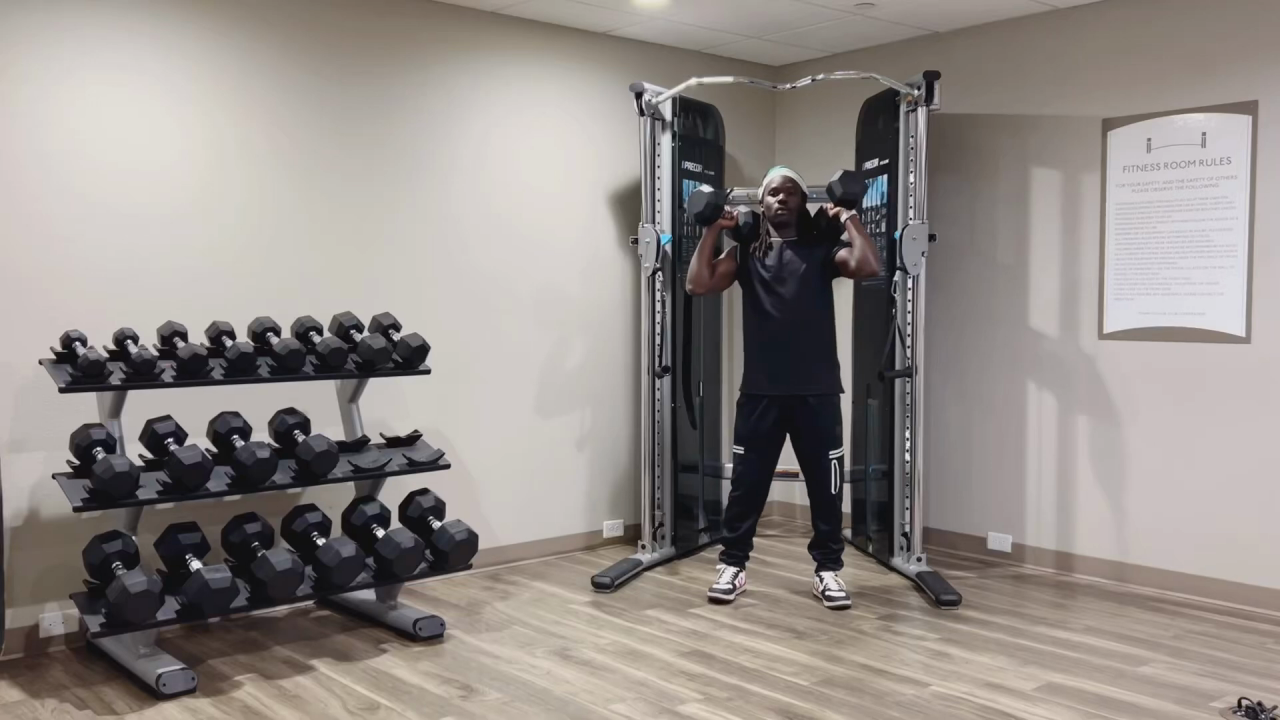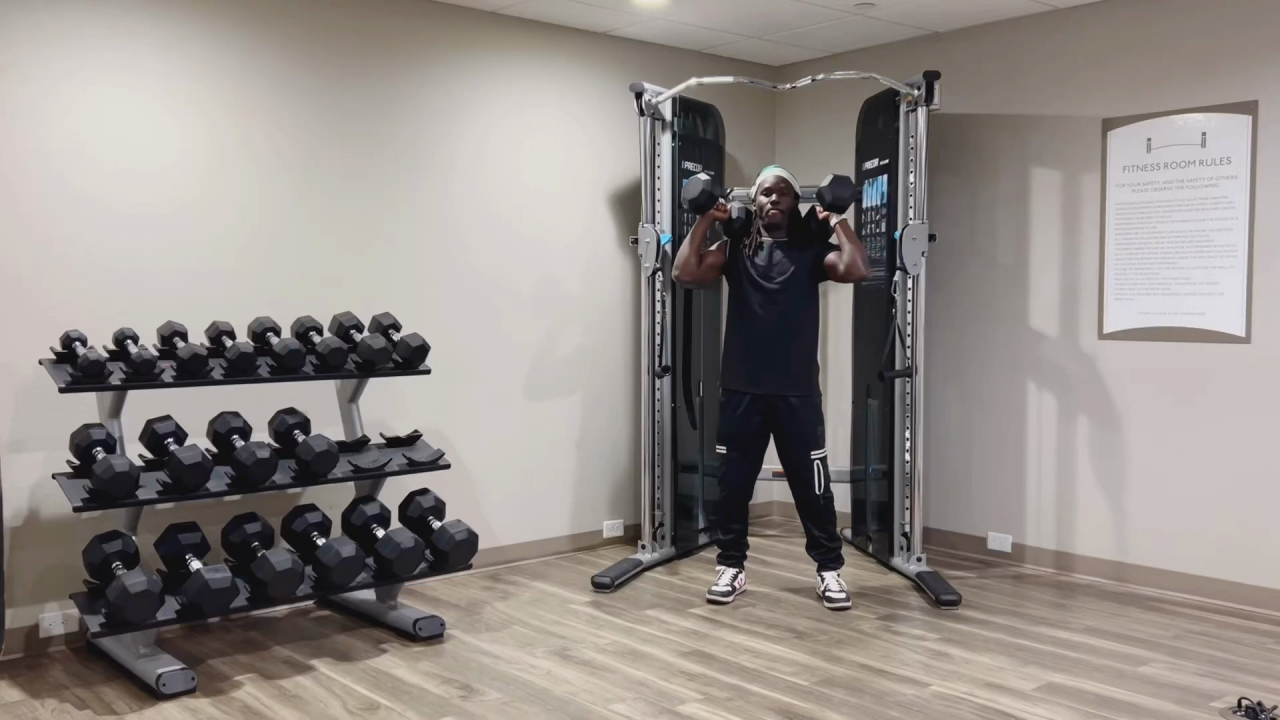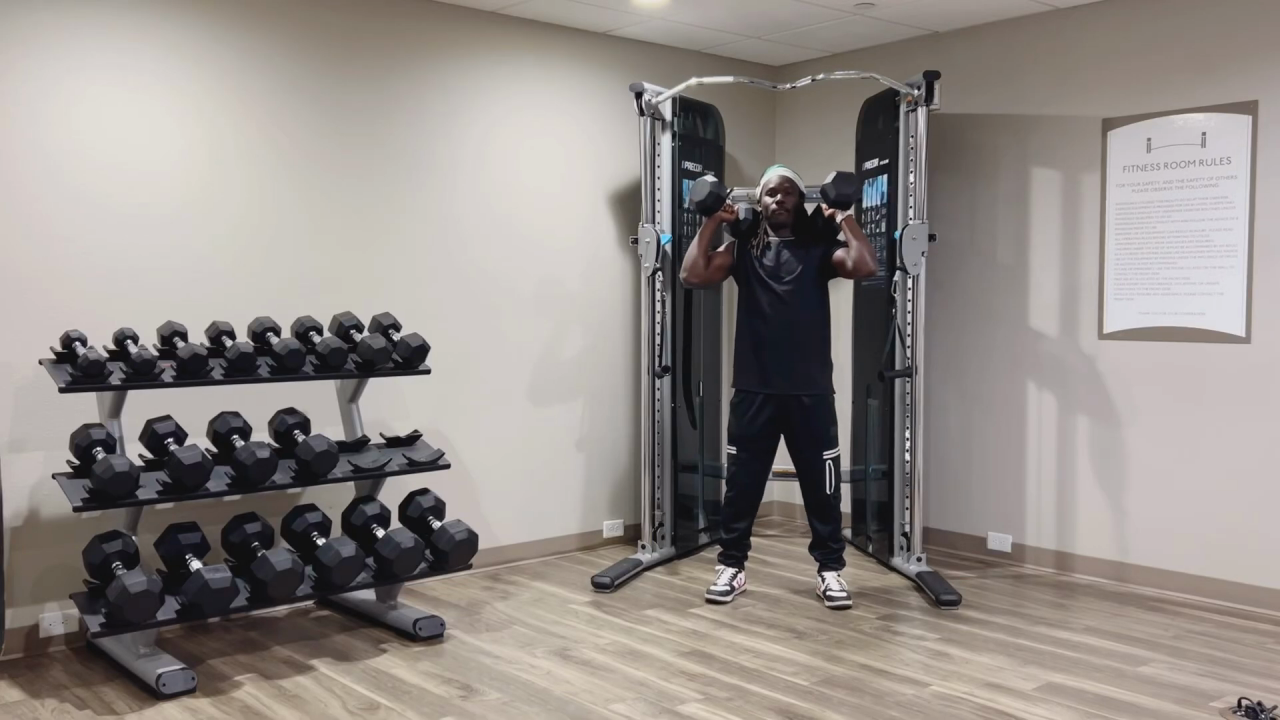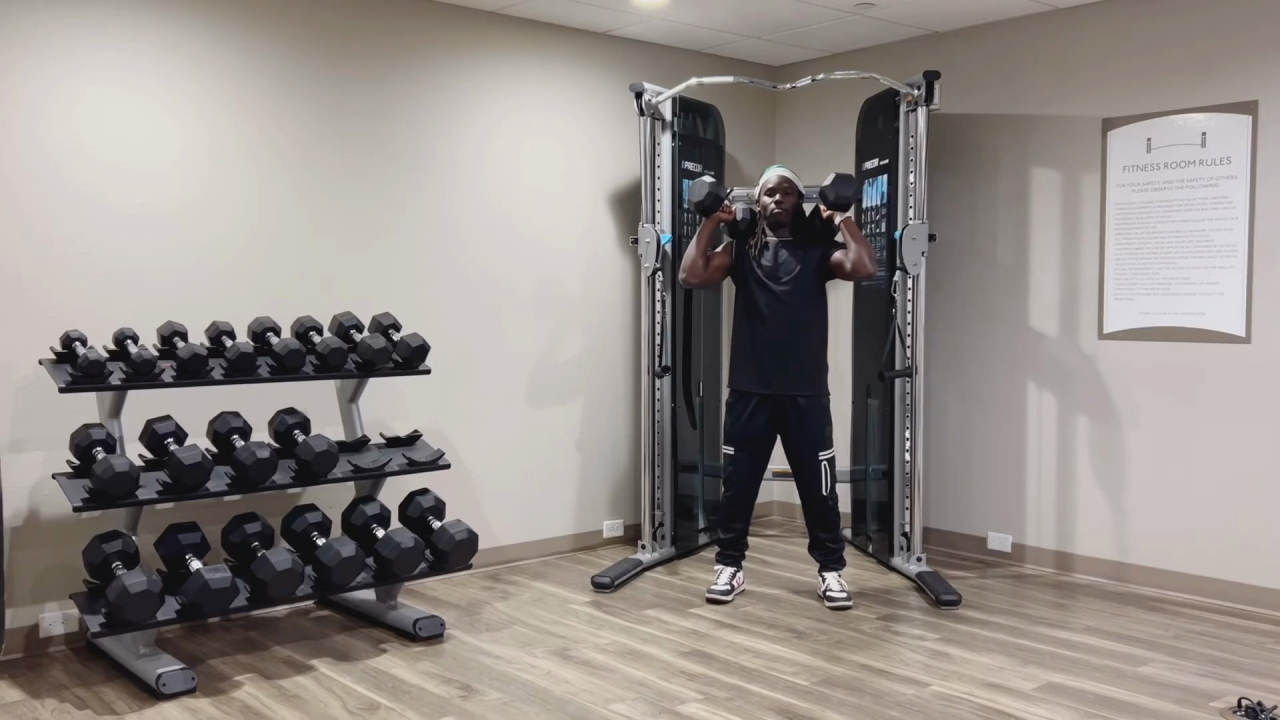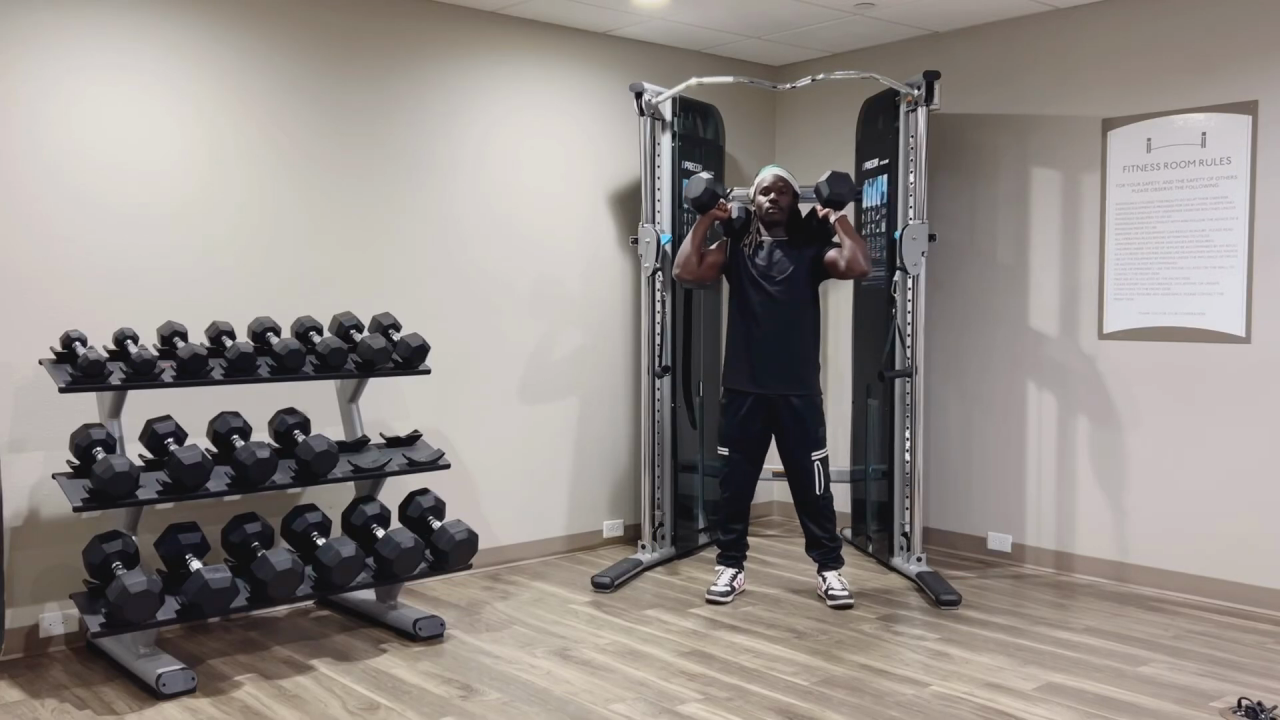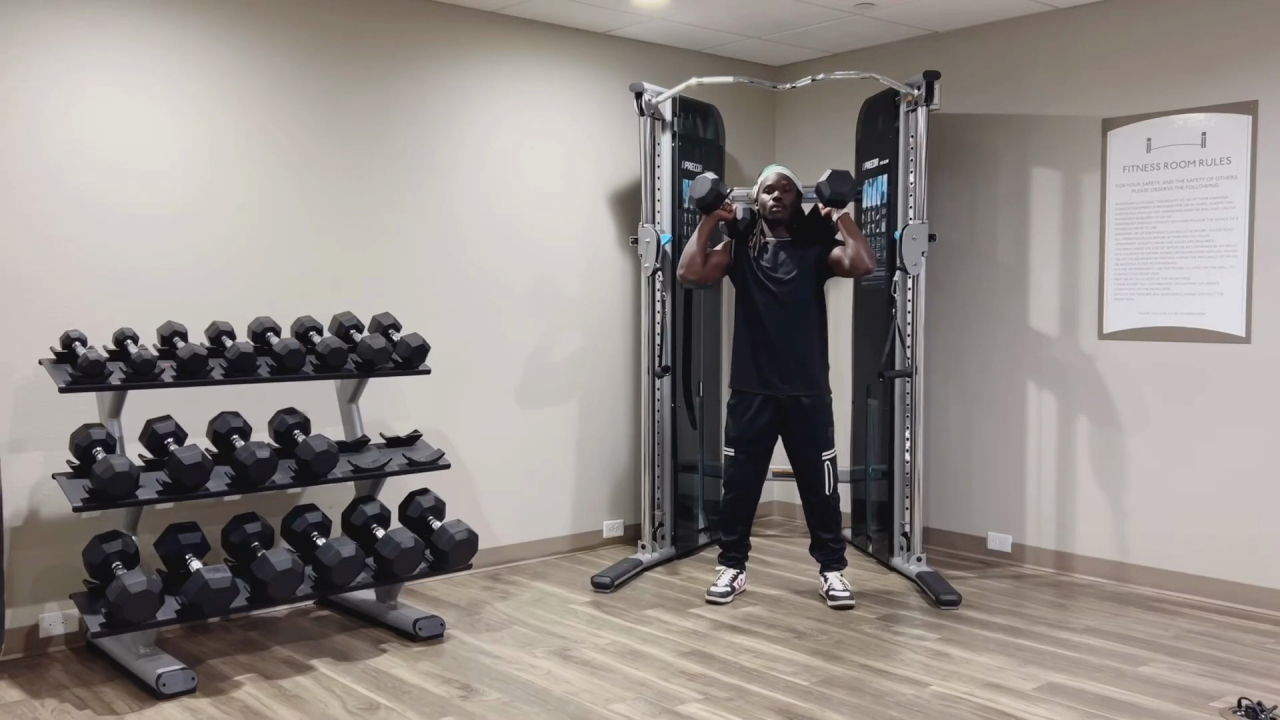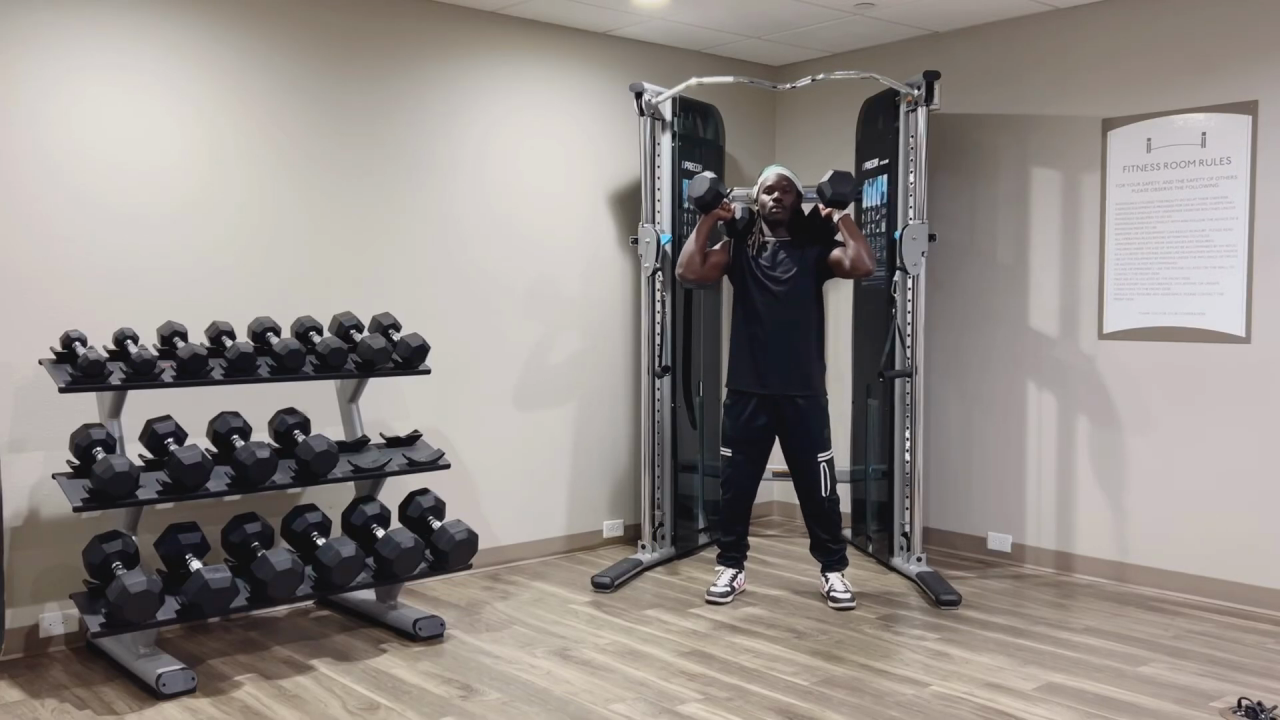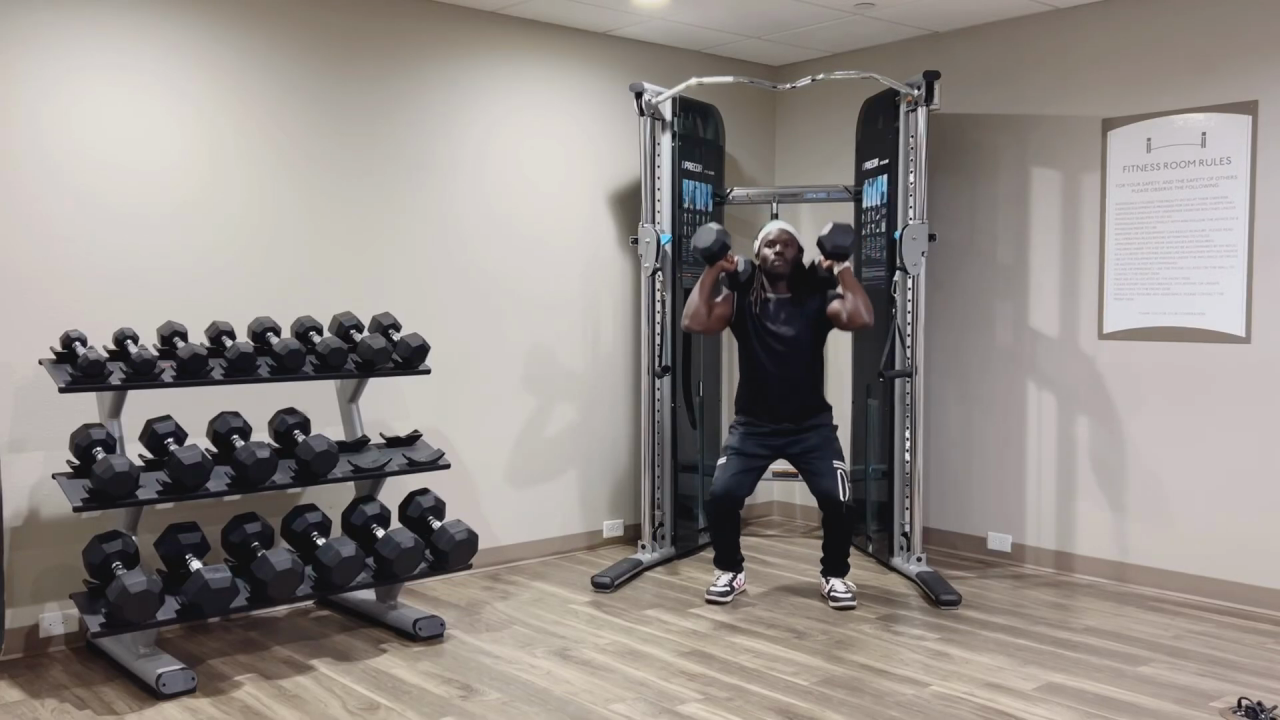
dt=0.5s
person 1, frame 1
left shoulder: (823, 248)
right shoulder: (745, 252)
left elbow: (867, 266)
right elbow: (698, 284)
left wrist: (848, 218)
right wrist: (713, 230)
left hip: (816, 390)
right hip: (760, 390)
left knee: (825, 484)
right knee: (747, 482)
left ankle: (827, 569)
right ankle: (732, 565)
person 1, frame 2
left shoulder: (813, 249)
right shoulder: (735, 249)
left elbow: (856, 270)
right elbow: (685, 272)
left wrist: (838, 222)
right wrist: (706, 221)
left hip: (798, 390)
right hip: (742, 388)
left knee: (812, 484)
right knee: (734, 482)
left ankle: (829, 570)
right ankle: (731, 566)
person 1, frame 3
left shoulder: (820, 248)
right shoulder: (743, 249)
left elbow: (865, 266)
right elbow: (693, 275)
left wrist: (844, 218)
right wrist: (712, 223)
left hip: (810, 390)
right hip: (754, 389)
left knee: (821, 484)
right knee: (742, 482)
left ankle: (830, 569)
right ankle: (731, 566)
person 1, frame 4
left shoulder: (819, 248)
right shoulder: (740, 249)
left elbow: (863, 268)
right elbow: (692, 275)
left wrist: (842, 220)
right wrist: (710, 223)
left hip: (806, 390)
right hip: (749, 388)
left knee: (818, 485)
right knee: (738, 481)
left ankle: (830, 569)
right ankle: (729, 566)
person 1, frame 5
left shoulder: (813, 248)
right shoulder: (735, 248)
left elbow: (857, 267)
right elbow: (686, 271)
left wrist: (837, 219)
right wrist: (706, 220)
left hip: (799, 389)
right hip: (743, 388)
left knee: (812, 484)
right knee: (735, 482)
left ankle: (829, 569)
right ankle: (731, 566)
person 1, frame 6
left shoulder: (817, 247)
right shoulder: (739, 248)
left elbow: (862, 264)
right elbow: (690, 272)
left wrist: (840, 216)
right wrist: (709, 221)
left hip: (807, 390)
right hip: (751, 390)
left knee: (820, 484)
right knee: (740, 483)
left ankle: (832, 570)
right ankle: (731, 567)
person 1, frame 7
left shoulder: (816, 248)
right shoulder: (738, 249)
left elbow: (862, 265)
right elbow: (688, 271)
left wrist: (841, 216)
right wrist: (709, 220)
left hip: (803, 391)
right hip: (747, 390)
left knee: (817, 486)
right knee: (737, 484)
left ankle: (833, 570)
right ankle: (731, 567)
person 1, frame 8
left shoulder: (819, 300)
right shoulder: (740, 300)
left elbow: (862, 319)
right elbow: (693, 323)
left wrist: (843, 270)
right wrist: (712, 271)
left hip: (811, 426)
right hip: (752, 425)
left knee: (837, 498)
right knee: (722, 495)
left ankle: (835, 575)
right ankle: (729, 571)
